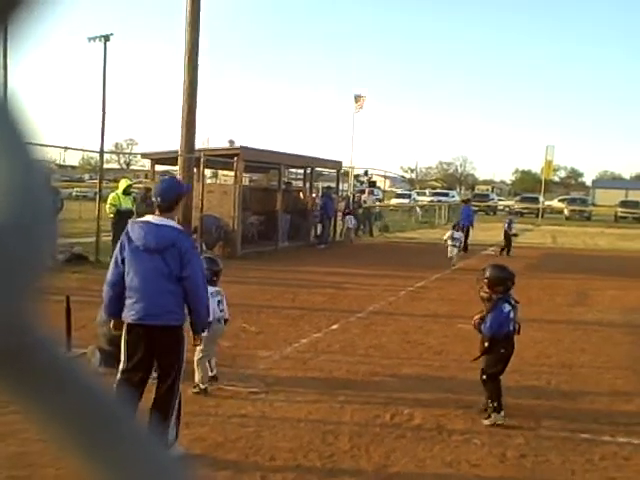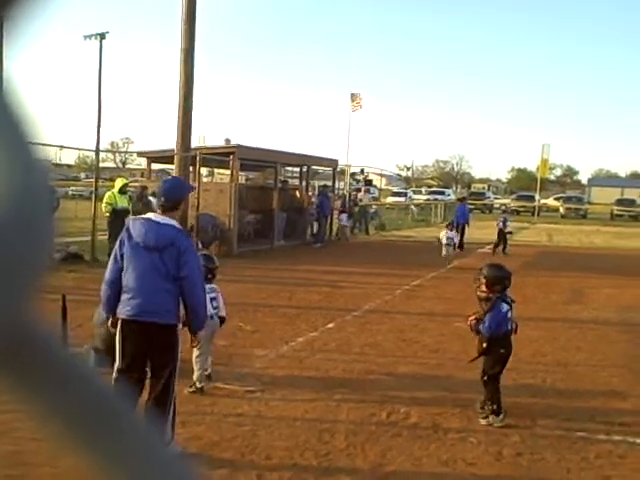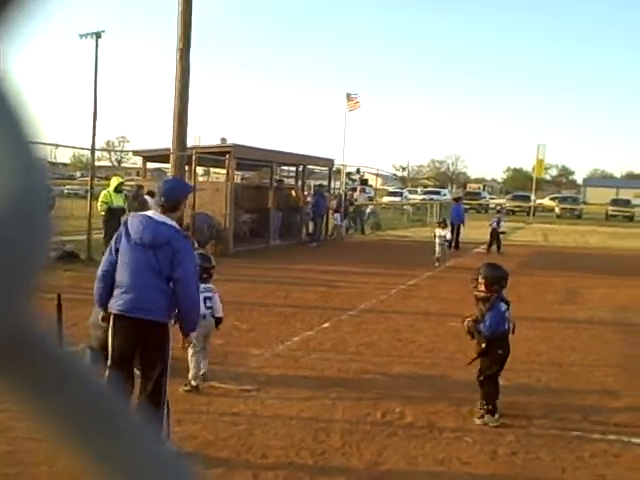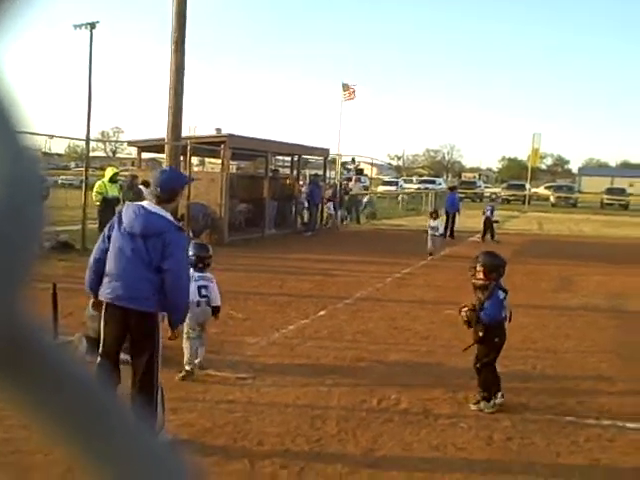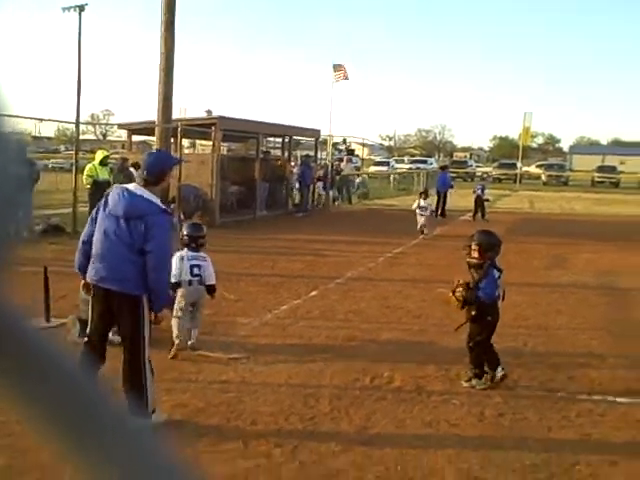
dt=0.1s
person 1, frame 1
left shoulder: (130, 232)
right shoulder: (182, 241)
left elbow: (114, 278)
right elbow: (195, 287)
left wrist: (113, 313)
right wrist: (199, 324)
left hip: (134, 319)
right hip: (169, 322)
left knee: (129, 380)
right knee: (168, 385)
right ankle: (161, 445)
person 1, frame 2
left shoulder: (131, 229)
right shoulder: (181, 240)
left elbow: (112, 276)
right elbow: (192, 287)
left wrist: (111, 311)
right wrist: (196, 324)
left hip: (129, 316)
right hip: (164, 321)
left knee: (126, 378)
right knee: (163, 383)
person 1, frame 3
left shoulder: (129, 225)
right shoulder: (179, 241)
left elbow: (106, 268)
right elbow: (186, 288)
left wrist: (104, 303)
right wrist: (188, 326)
left hip: (121, 312)
right hip: (155, 317)
left knee: (118, 373)
right knee: (154, 381)
person 1, frame 4
left shoulder: (123, 215)
right shoulder: (172, 233)
left elbow: (98, 256)
right elbow: (175, 280)
left wrist: (95, 291)
right wrist: (177, 319)
left hip: (112, 300)
right hip: (145, 307)
left knee: (107, 362)
right knee: (146, 371)
person 1, frame 5
left shoulder: (111, 196)
right shoulder: (157, 215)
left elbow: (87, 237)
right elbow: (158, 264)
left wrist: (85, 271)
right wrist: (160, 303)
left hip: (99, 283)
right hip: (131, 290)
left knee: (94, 343)
right knee: (136, 352)
right ankle: (141, 413)
person 2, frame 1
left shoulder: (498, 306)
right shoulder: (505, 300)
left elbow: (489, 330)
left wrist: (478, 323)
right wrist: (483, 318)
left hip: (498, 346)
right hip: (504, 344)
left knee: (488, 377)
right knee: (492, 376)
left ankle: (497, 413)
right ankle: (493, 405)
person 2, frame 2
left shoulder: (496, 305)
right shoulder: (501, 299)
left elbow: (487, 330)
left wrist: (474, 325)
right wrist: (480, 318)
left hip: (496, 347)
right hip: (502, 344)
left knee: (489, 378)
right knee: (491, 376)
left ankle: (496, 414)
right ankle: (489, 404)
person 2, frame 3
left shoulder: (494, 306)
right shoulder: (491, 301)
left elbow: (487, 329)
left wrist: (471, 326)
right wrist: (475, 321)
left hip: (494, 347)
right hip: (496, 345)
left knee: (485, 378)
right knee: (490, 377)
left ankle: (491, 414)
right ankle: (488, 405)
person 2, frame 4
left shoulder: (493, 293)
right shoulder: (487, 289)
left elbow: (487, 317)
left wrist: (470, 315)
right wrist: (472, 311)
left hip: (491, 335)
right hip: (492, 333)
left knee: (482, 365)
right knee: (488, 365)
left ankle: (487, 401)
right ankle: (496, 394)
person 2, frame 5
left shoulder: (488, 272)
right shoulder: (481, 267)
left elbow: (485, 295)
left wrist: (467, 296)
right wrist: (468, 289)
left hip: (484, 314)
right hip: (486, 312)
left knee: (475, 344)
right knee: (484, 343)
left ankle: (478, 378)
right ankle: (496, 370)
person 3, frame 1
right shoulder: (219, 291)
right elbow: (224, 312)
left wrist: (201, 332)
left hip: (210, 327)
right hip: (219, 325)
left knee: (201, 356)
right knee: (209, 351)
left ankle: (202, 385)
right ankle: (212, 374)
person 3, frame 2
right shoulder: (215, 289)
right elbow: (221, 310)
right wrist: (219, 323)
left hip: (204, 323)
right hip: (215, 322)
left knee: (199, 353)
right knee: (206, 349)
left ankle: (199, 384)
right ankle: (207, 373)
person 3, frame 3
right shoulder: (212, 289)
right elbow: (218, 309)
right wrist: (217, 323)
left hip: (196, 322)
right hip: (210, 322)
left knee: (195, 352)
right knee: (203, 347)
left ankle: (194, 383)
right ankle: (203, 373)
person 3, frame 4
right shoulder: (210, 278)
right elbow: (215, 299)
right wrist: (216, 312)
left hip: (192, 310)
right hip: (206, 310)
left knee: (189, 339)
right knee: (200, 336)
left ankle: (188, 368)
right ankle: (199, 361)
person 3, frame 5
left shoulder: (179, 256)
right shoulder: (205, 258)
left elbow: (174, 277)
right elbow: (210, 278)
left wrist: (174, 289)
right wrist: (212, 292)
left hip: (184, 289)
right hip: (200, 289)
left knee: (178, 316)
right knee: (194, 316)
left ankle: (178, 342)
right ankle: (192, 342)
